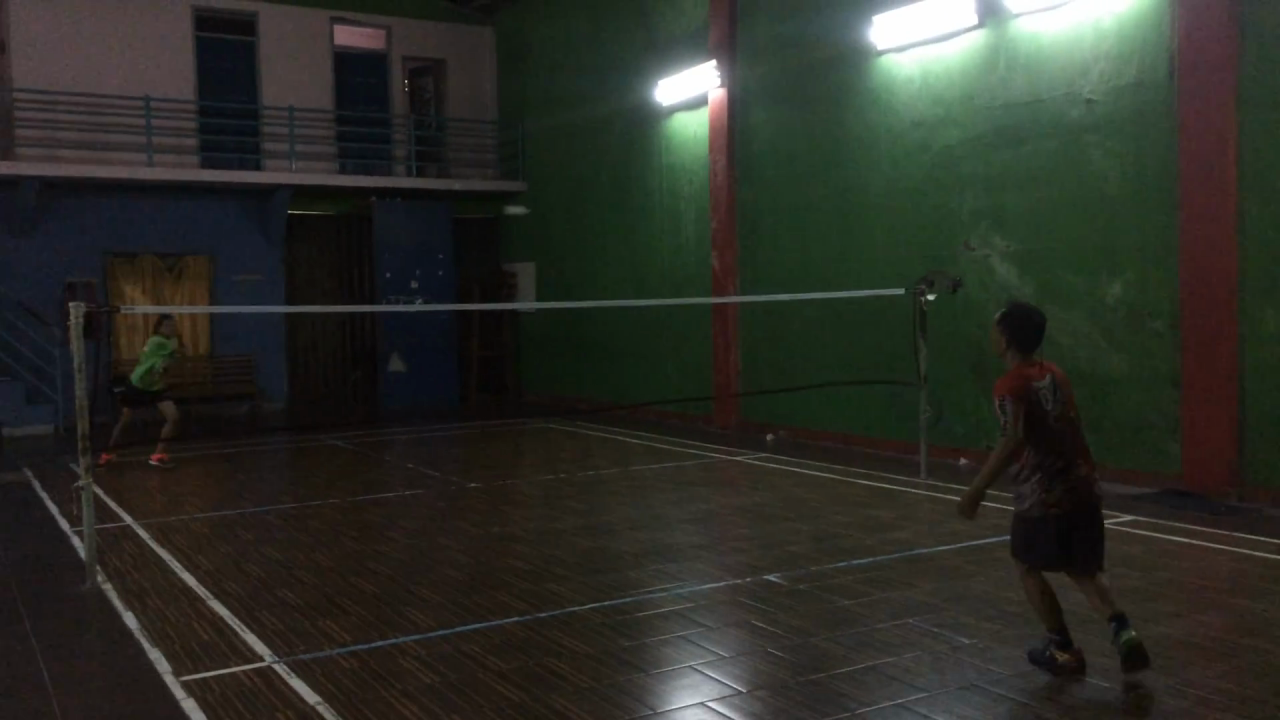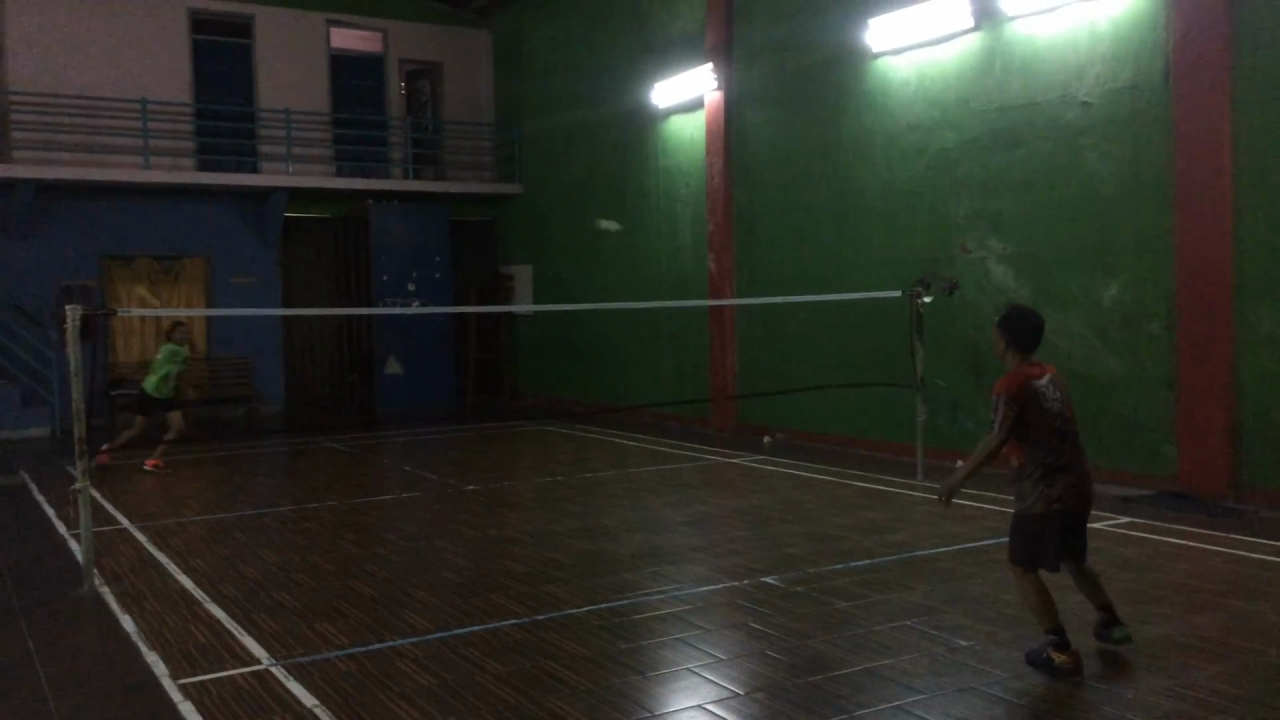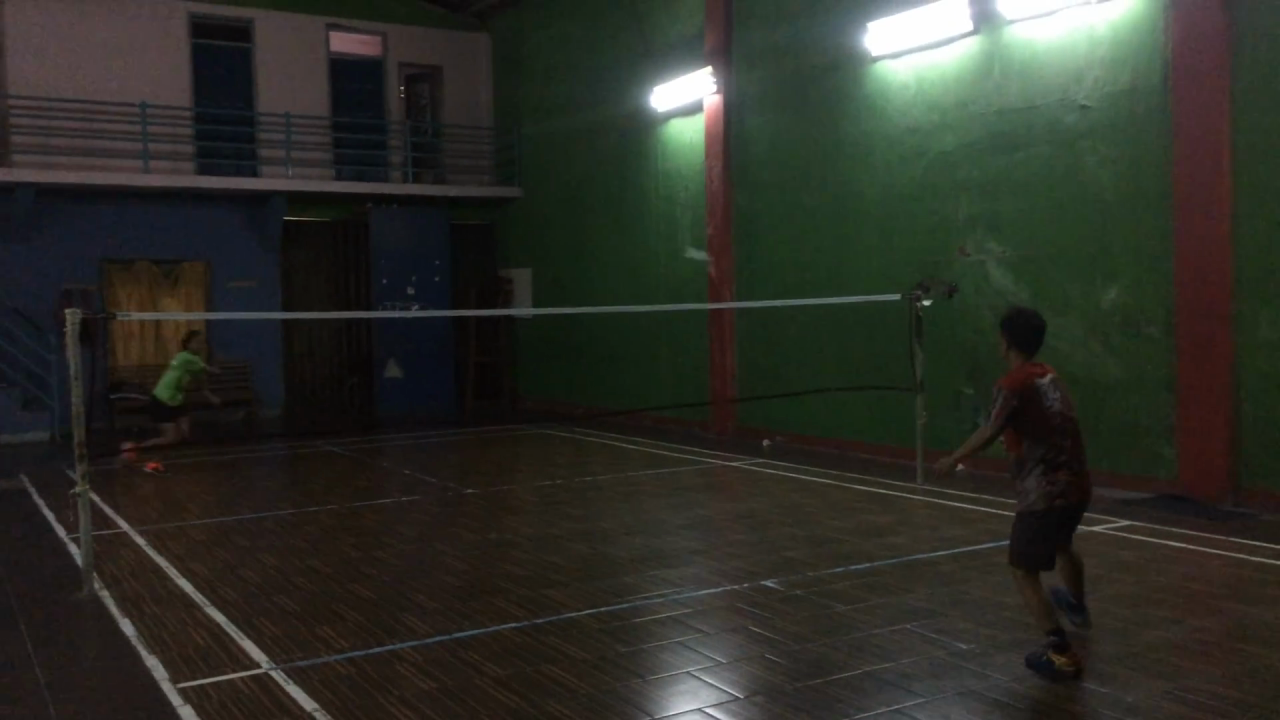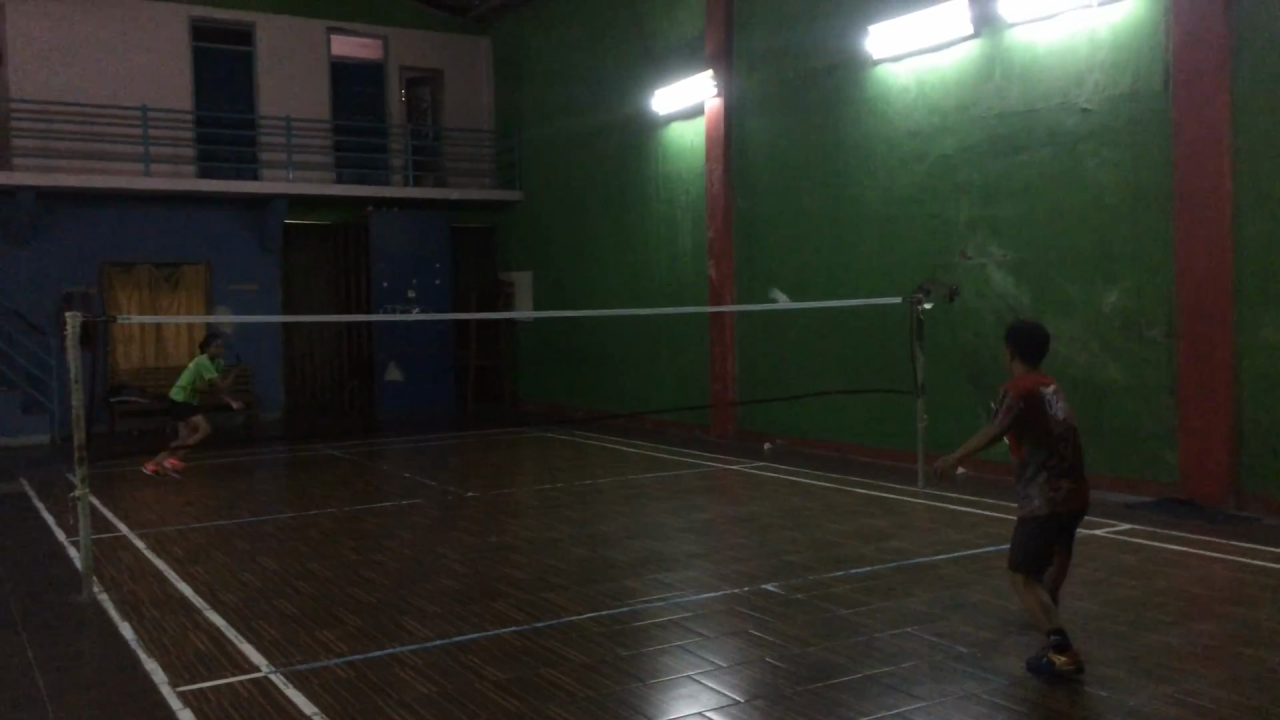
dt=0.1s
person 1, frame 1
left shoulder: (1011, 385)
right shoulder: (1055, 375)
left elbow: (1013, 441)
left wrist: (977, 488)
left hip: (1043, 497)
right hip: (1083, 490)
left knee: (1028, 568)
right knee: (1088, 572)
left ankle: (1064, 650)
right ankle: (1122, 630)
person 1, frame 2
left shoulder: (1011, 386)
right shoulder: (1050, 377)
left elbow: (998, 440)
left wrist: (959, 477)
left hip: (1041, 496)
right hip: (1078, 487)
left knee: (1024, 568)
right knee: (1074, 560)
left ankle: (1061, 650)
right ankle: (1111, 622)
person 1, frame 3
left shoulder: (1014, 383)
right shoulder: (1051, 376)
left elbow: (991, 430)
left wrist: (950, 461)
left hip: (1044, 491)
right hip: (1076, 484)
left knee: (1025, 570)
right knee: (1061, 545)
left ankle: (1061, 651)
right ankle: (1075, 604)
person 1, frame 4
left shoulder: (1017, 389)
right shoulder: (1052, 386)
left elbow: (998, 427)
left wrist: (954, 458)
left hip: (1045, 498)
right hip: (1076, 494)
left knee: (1022, 575)
right knee: (1057, 548)
left ankle: (1061, 652)
right ankle: (1049, 600)
